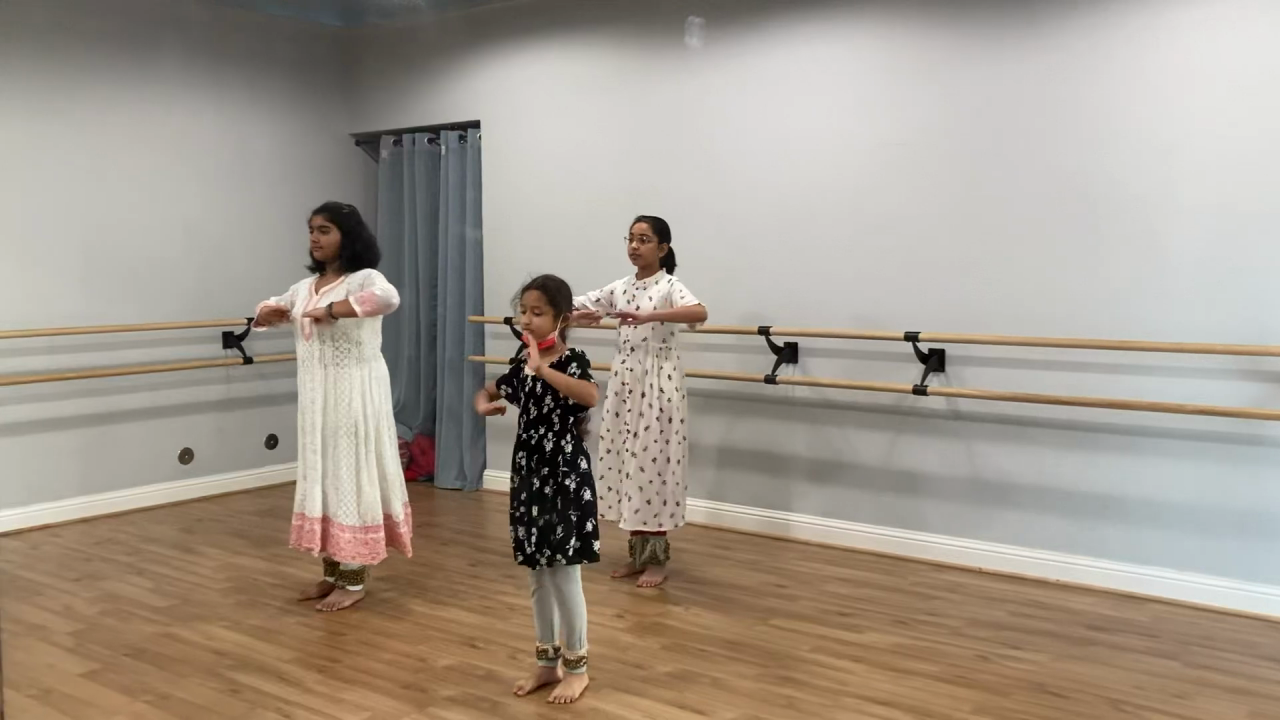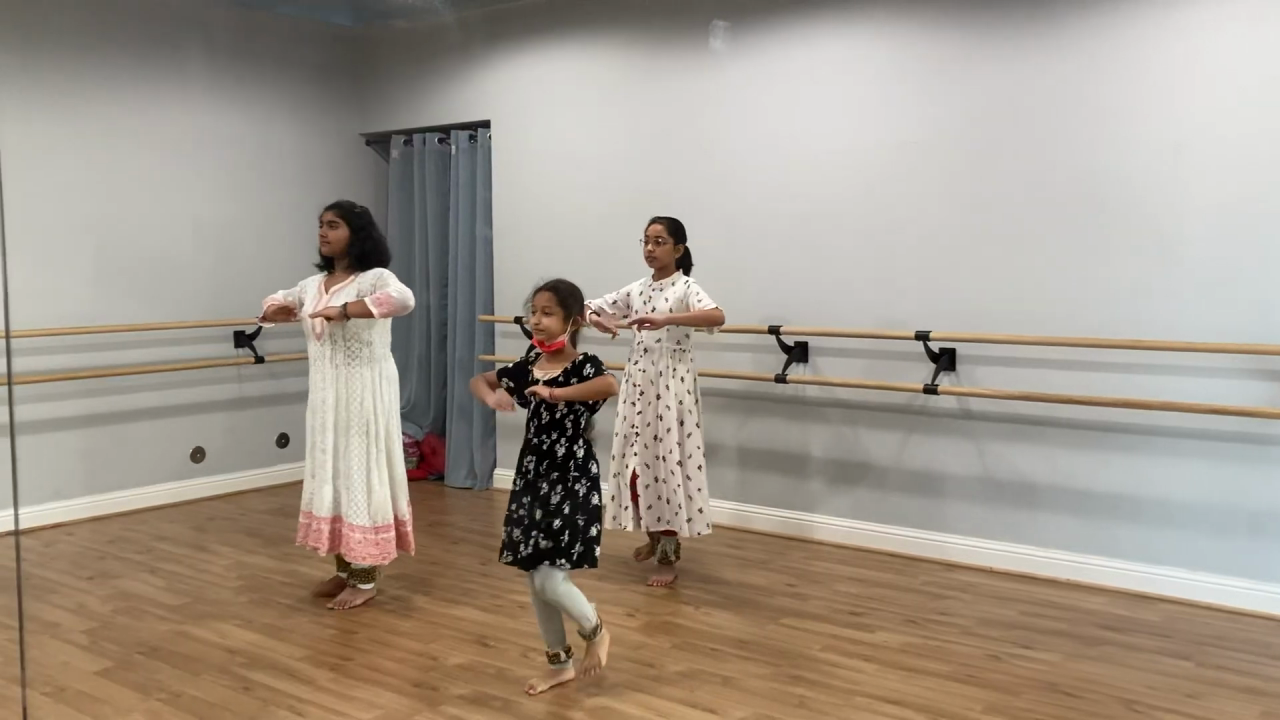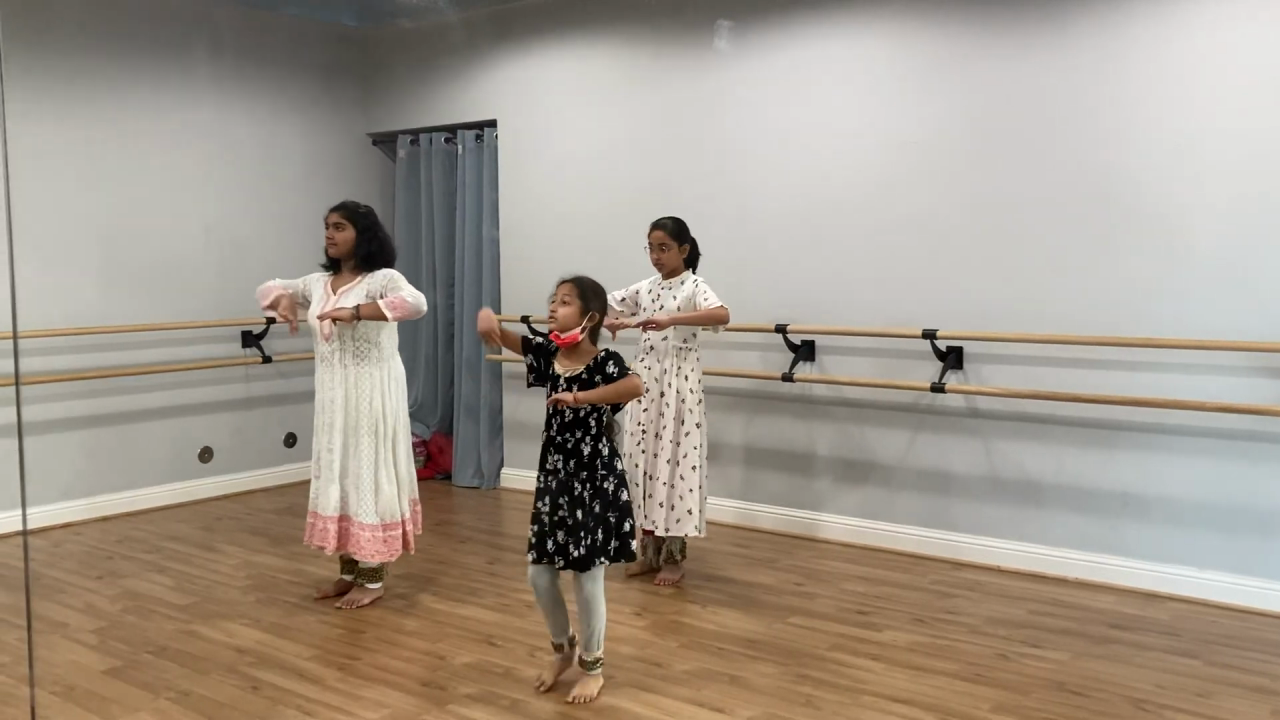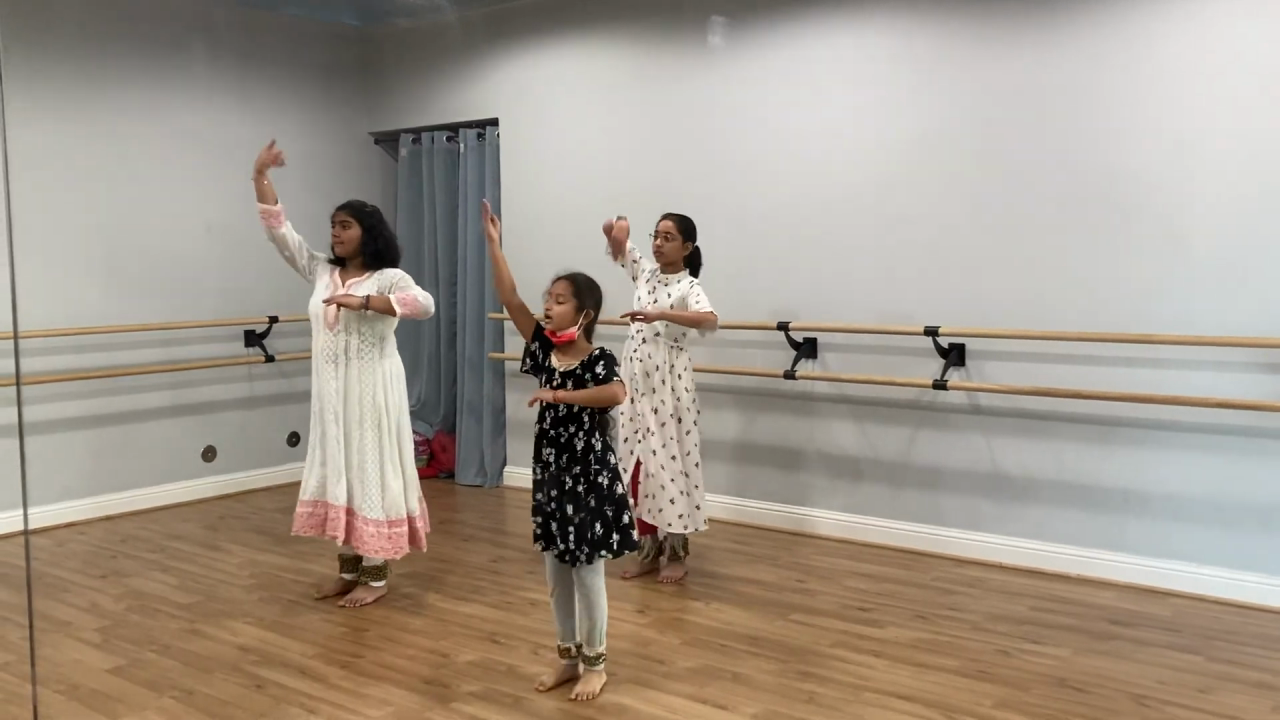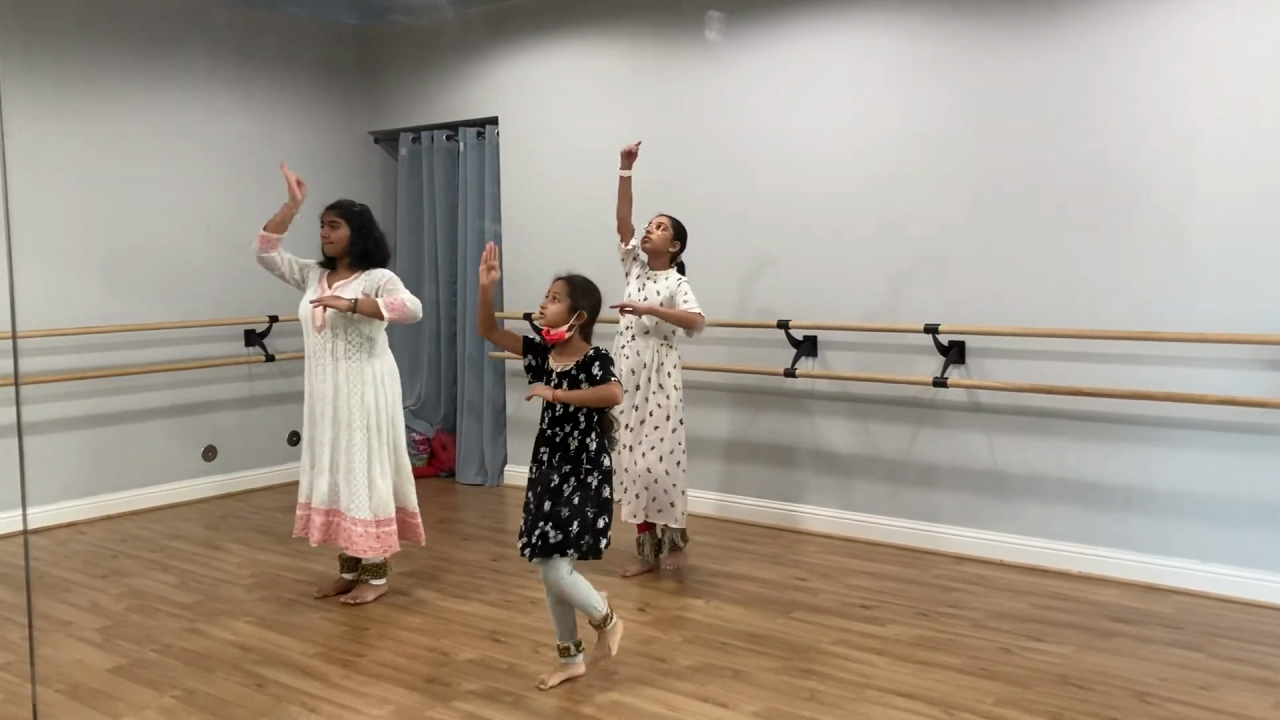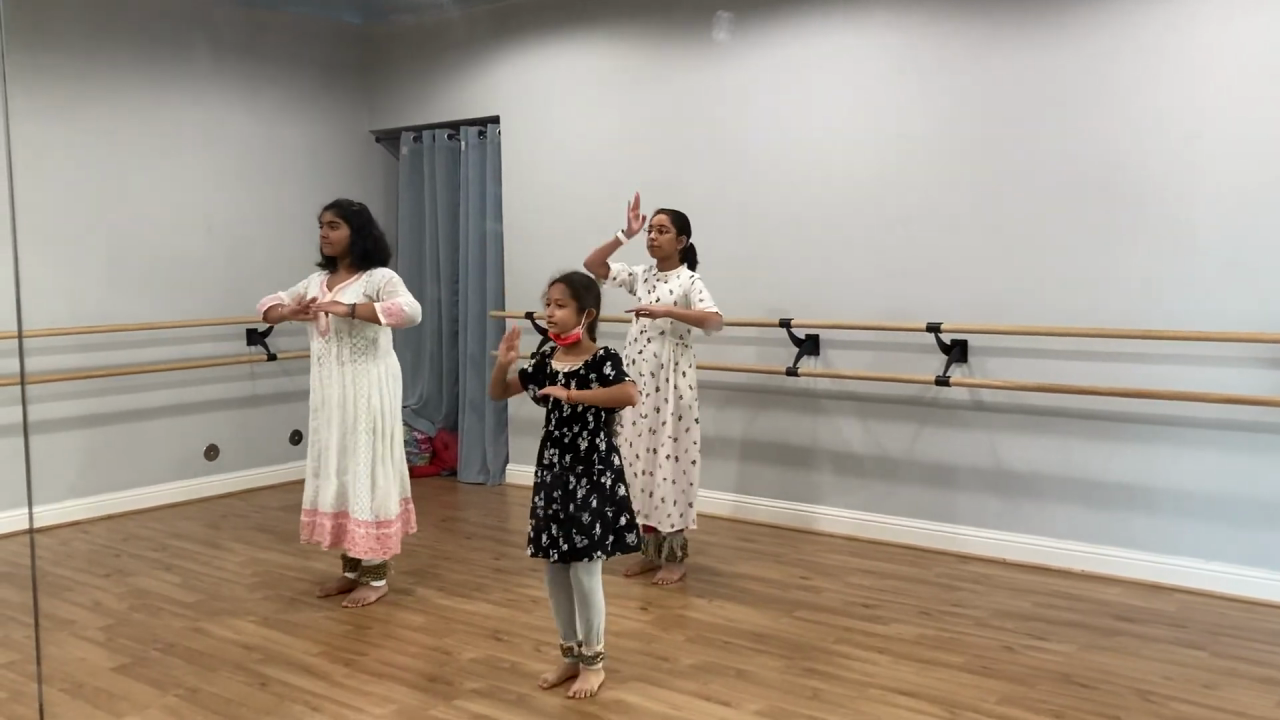
dt=0.5s
person 1, frame 1
left shoulder: (572, 360)
right shoulder: (522, 364)
left elbow: (590, 395)
right elbow: (486, 393)
left wrist: (543, 368)
right wrist: (485, 406)
left hip: (565, 478)
right hip: (528, 475)
left knee: (563, 577)
right knee: (540, 578)
left ankle: (577, 668)
right ankle: (549, 662)
person 1, frame 2
left shoulder: (584, 365)
right shoulder: (528, 366)
left elbow: (611, 385)
right elbow: (479, 381)
left wrist: (555, 393)
right wrist: (493, 398)
left hip: (571, 482)
right hip: (532, 478)
left knee: (549, 581)
right knee: (536, 582)
left ankle: (594, 630)
right ankle: (559, 663)
person 1, frame 3
left shoulder: (605, 362)
right shoulder: (546, 354)
left elbow: (636, 386)
right elbow: (502, 336)
left wrist: (579, 397)
right wrist: (487, 320)
left hip: (595, 481)
right hip: (554, 478)
left knee: (587, 578)
right knee: (540, 577)
left ankle: (592, 669)
right ankle: (563, 650)
person 1, frame 4
left shoulder: (599, 360)
right shoulder: (542, 347)
left elbow: (617, 394)
right elbow: (510, 300)
left wrist: (558, 396)
right wrist: (494, 244)
left hip: (589, 475)
right hip: (550, 474)
left knee: (587, 573)
right knee: (557, 572)
left ankle: (595, 664)
right ankle: (569, 658)
person 1, frame 5
left shoulder: (595, 359)
right shoulder: (542, 352)
left elbow: (613, 394)
right elbow: (487, 331)
left wrist: (557, 394)
right wrist: (486, 287)
left hip: (583, 475)
right hip: (547, 470)
left knee: (557, 570)
right knee: (547, 568)
left ankle: (606, 619)
right ankle: (570, 657)
person 1, frame 6
left shoulder: (603, 359)
right shoulder: (545, 361)
left elbow: (630, 395)
right elbow: (497, 393)
left wrist: (569, 394)
right wrist: (503, 360)
left hip: (592, 473)
right hip: (553, 470)
left knee: (584, 571)
right knee: (555, 569)
left ankle: (593, 662)
right ankle: (571, 655)
person 2, frame 1
left shoulder: (364, 279)
right shoulder: (306, 286)
left elbow: (388, 298)
right elbow: (271, 308)
left wrist: (331, 310)
right wrist: (270, 314)
left hip: (355, 393)
right hip: (317, 395)
left knee: (352, 476)
right knee: (321, 476)
left ankle: (354, 581)
right ankle: (331, 573)
person 2, frame 2
left shoulder: (375, 278)
right shoulder: (314, 284)
left elbow: (403, 299)
right elbow: (278, 300)
left wrist: (344, 310)
right wrist: (277, 310)
left hip: (365, 393)
right hip: (327, 394)
left knee: (361, 474)
right knee: (330, 473)
left ankle: (365, 579)
right ankle: (344, 569)
person 2, frame 3
left shoulder: (383, 279)
right shoulder: (318, 283)
left elbow: (415, 303)
right elbow: (274, 289)
left wrist: (355, 311)
right wrist: (283, 300)
left hip: (372, 395)
right hip: (333, 396)
left knee: (369, 475)
right knee: (336, 475)
left ankle: (373, 578)
right ankle: (349, 571)
person 2, frame 4
left shoulder: (389, 278)
right shoulder: (320, 270)
left elbow: (424, 304)
right elbow: (279, 230)
left wrist: (363, 302)
right wrist: (261, 176)
left hip: (372, 392)
right hip: (331, 394)
left knee: (372, 474)
right knee: (336, 474)
left ankle: (376, 577)
right ankle: (349, 568)
person 2, frame 5
left shoulder: (377, 277)
right shoulder: (313, 274)
left elbow: (410, 308)
right elbow: (266, 253)
left wrist: (350, 303)
right wrist: (291, 207)
left hip: (365, 391)
right hip: (325, 393)
left knee: (365, 474)
right knee: (333, 473)
left ankle: (375, 573)
right ankle: (348, 569)
person 2, frame 6
left shoulder: (380, 278)
right shoulder: (316, 282)
left elbow: (410, 311)
right elbow: (267, 306)
left wrist: (349, 309)
right wrist: (291, 312)
left hip: (369, 391)
right hip: (329, 393)
left knee: (367, 473)
right knee: (334, 472)
left ankle: (376, 576)
right ankle: (351, 569)
person 3, frame 1
left shoulder: (669, 286)
right shoulder: (620, 288)
left elbow: (700, 313)
right elbow: (570, 306)
left wrist: (648, 316)
right wrist: (579, 315)
left hip: (658, 384)
right hip: (625, 383)
left knee: (653, 465)
right knee: (627, 465)
left ankle: (657, 560)
right ankle: (637, 555)
person 3, frame 2
left shoulder: (686, 288)
right shoulder: (635, 290)
left elbow: (718, 317)
right elbow: (588, 307)
left wrist: (666, 320)
right wrist: (596, 320)
left hip: (672, 385)
right hip: (638, 383)
left knee: (668, 464)
right knee: (634, 464)
left ankle: (667, 558)
right ankle: (655, 535)
person 3, frame 3
left shoulder: (694, 287)
right shoulder: (644, 289)
left elbow: (722, 315)
left wrist: (671, 319)
right wrist: (608, 321)
left hip: (679, 383)
right hip: (644, 383)
left knee: (675, 463)
right knee: (643, 462)
left ankle: (674, 557)
right ankle: (650, 549)
person 3, frame 4
left shoulder: (688, 286)
right shoulder: (643, 271)
left elbow: (709, 320)
right elbow: (615, 239)
left wrist: (660, 314)
right wrist: (618, 230)
left hip: (668, 382)
right hip: (634, 381)
left knee: (667, 461)
right knee: (637, 463)
left ankle: (676, 554)
right ankle: (648, 550)
person 3, frame 5
left shoulder: (676, 284)
right shoulder: (634, 269)
left elbow: (697, 323)
right elbow: (622, 221)
left wrist: (650, 310)
right wrist: (626, 172)
left hip: (659, 380)
right hip: (627, 380)
left knee: (659, 461)
right knee: (633, 463)
left ankle: (673, 543)
right ankle: (647, 550)
person 3, frame 6
left shoulder: (689, 281)
right shoulder: (639, 276)
left elbow: (715, 321)
right elbow: (592, 264)
left wrist: (667, 311)
right wrist: (625, 234)
left hip: (672, 380)
right hip: (638, 381)
left knee: (669, 461)
right knee: (641, 460)
left ankle: (674, 555)
right ankle: (651, 549)
